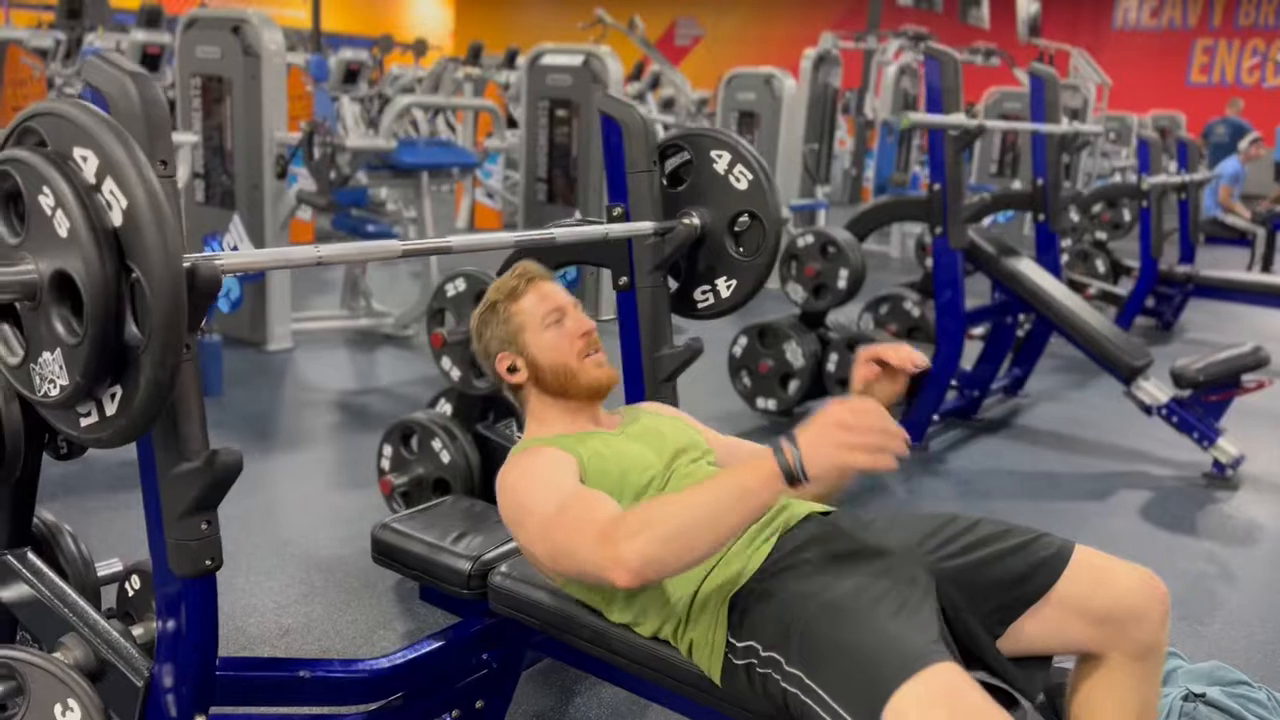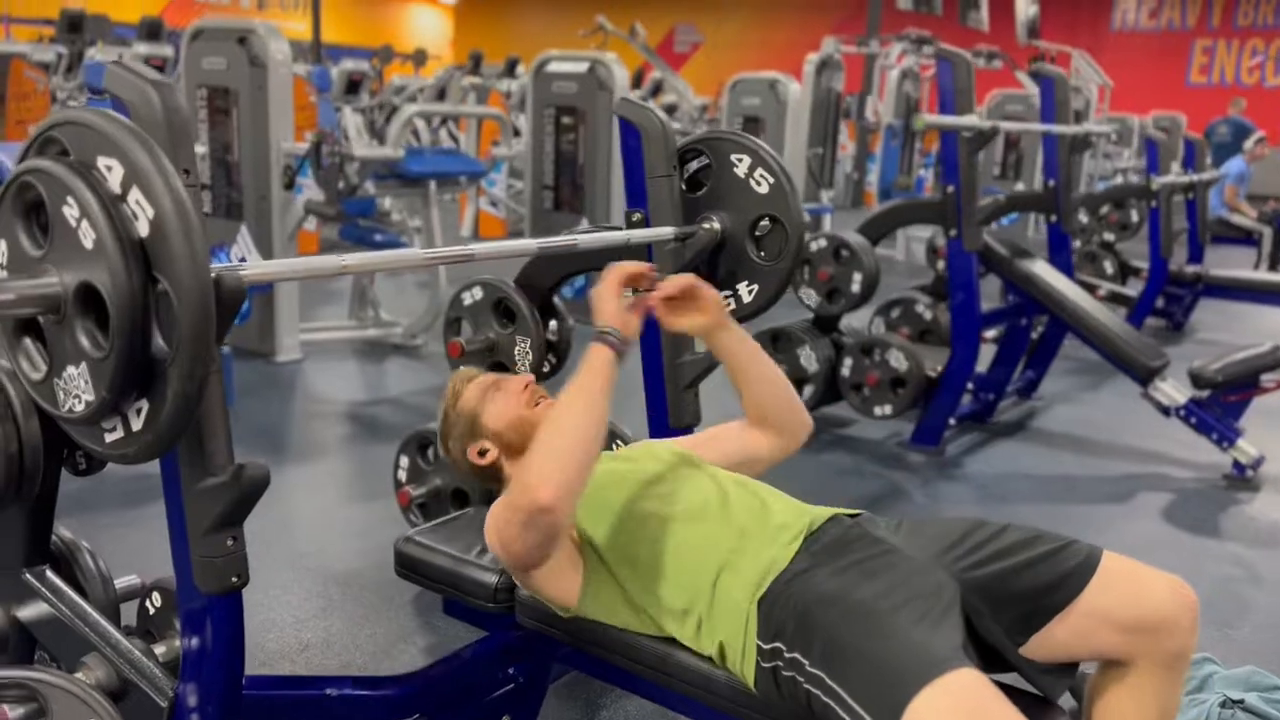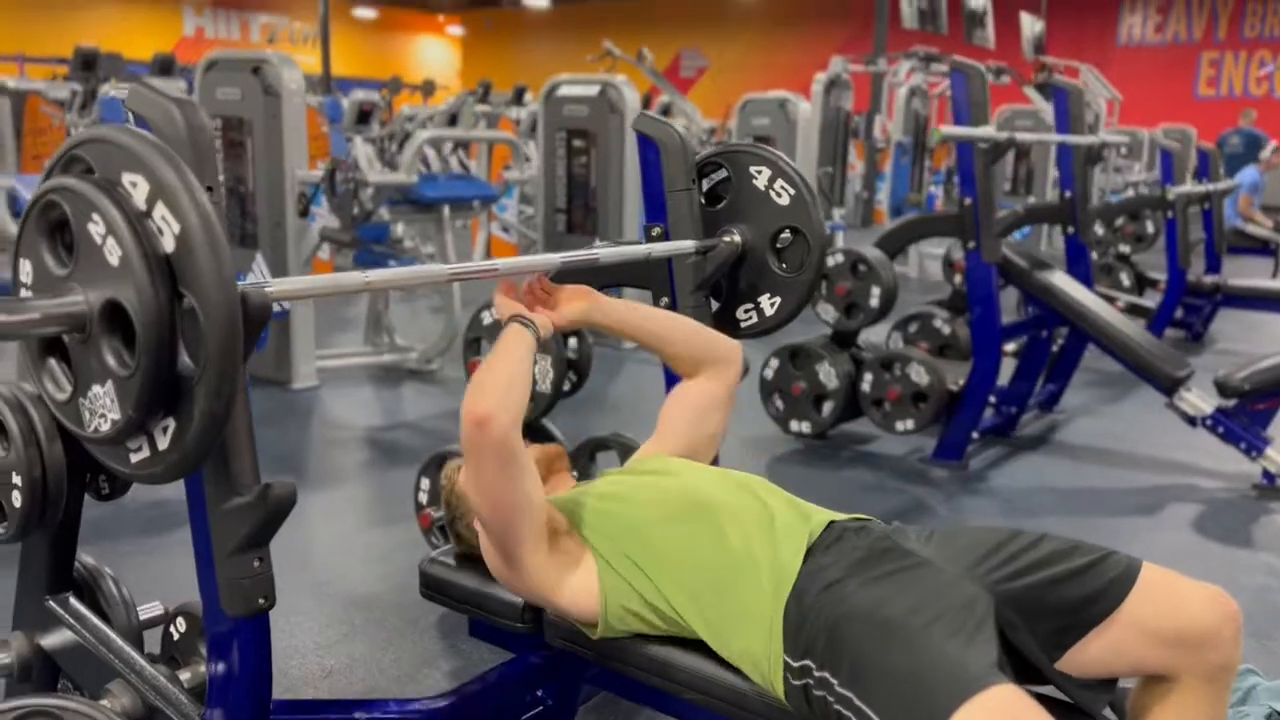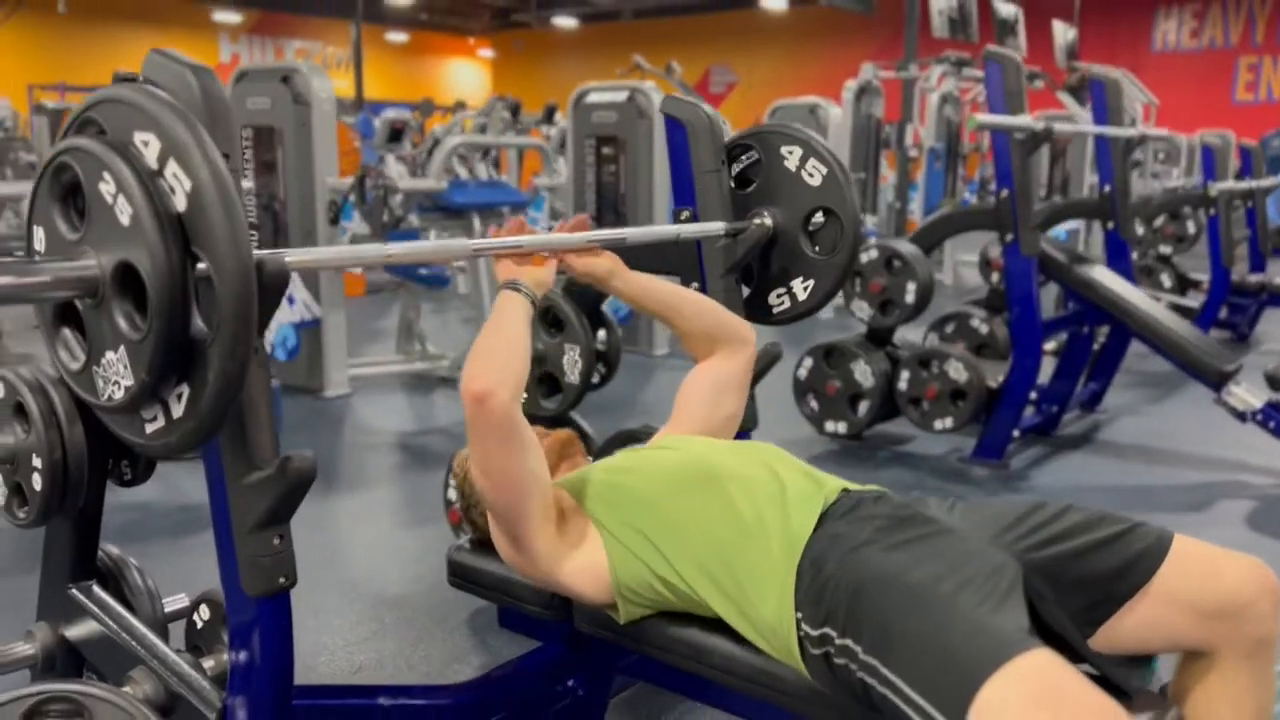
dt=0.3s
person 1, frame 1
left shoulder: (646, 418)
right shoulder: (532, 473)
right elbow: (627, 557)
left wrist: (860, 408)
right wrist: (792, 458)
left hip: (848, 539)
right hip: (759, 598)
left knee: (1137, 605)
person 1, frame 2
left shoulder: (644, 456)
right shoulder: (522, 530)
left elbow: (786, 428)
right elbow: (546, 493)
left wrist: (713, 329)
right wrist: (608, 340)
left hip: (864, 536)
right hip: (790, 601)
left knee: (1165, 614)
person 1, frame 3
left shoulder: (642, 473)
right shoulder: (531, 548)
left elbow: (720, 361)
right elbow: (486, 420)
left wrist: (599, 316)
right wrist: (523, 326)
right hip: (818, 606)
left knee: (1207, 626)
person 1, frame 4
left shoulder: (657, 456)
right shoulder: (548, 533)
left elbow: (733, 347)
right elbow: (483, 399)
left wrist: (617, 277)
right wrist: (519, 292)
